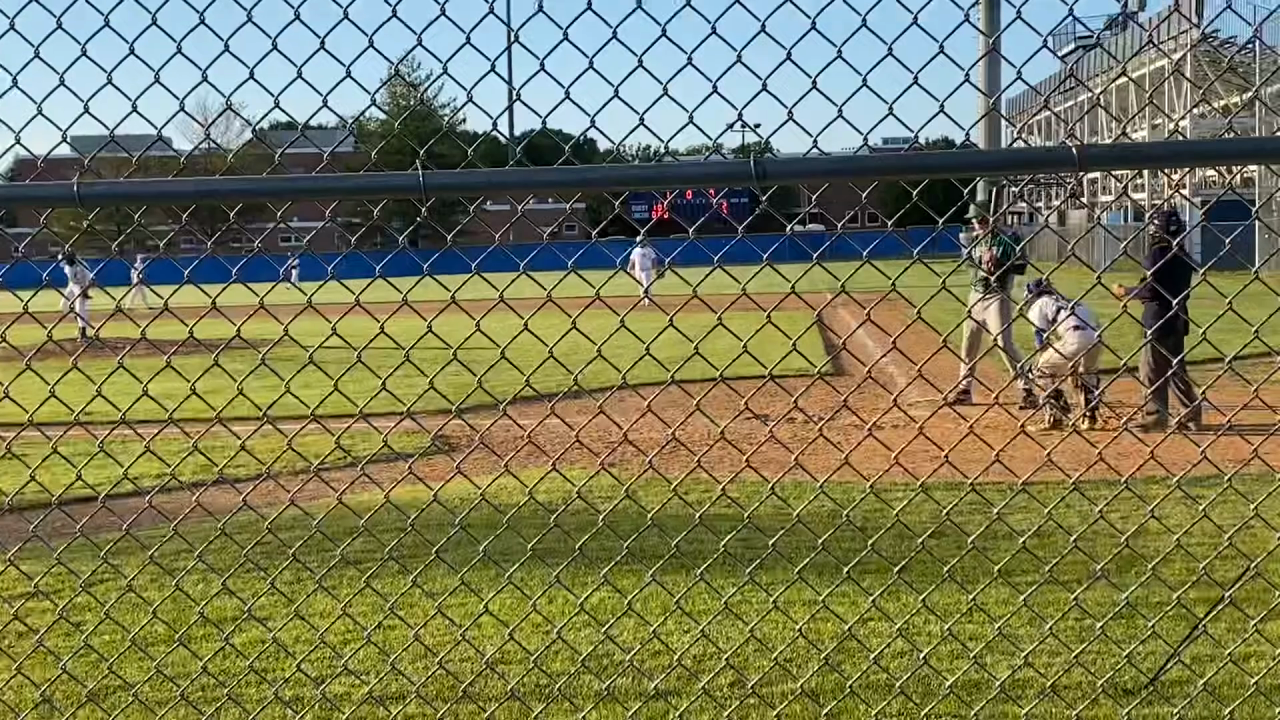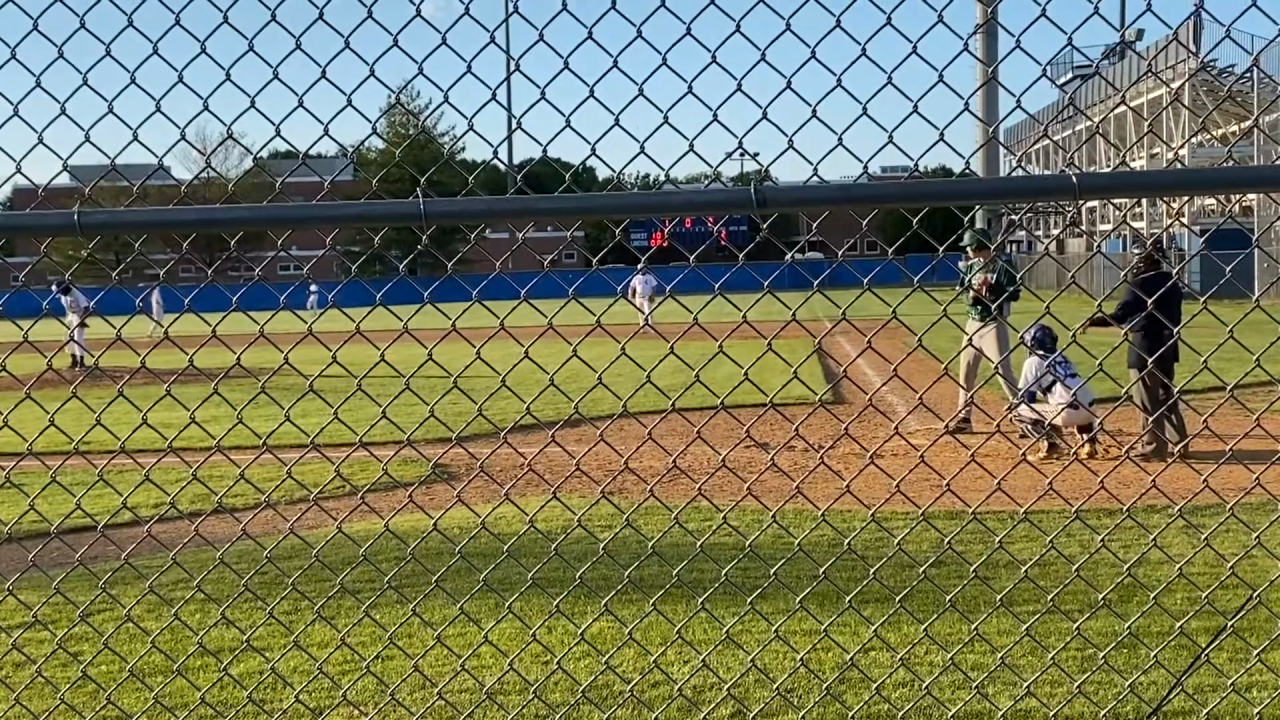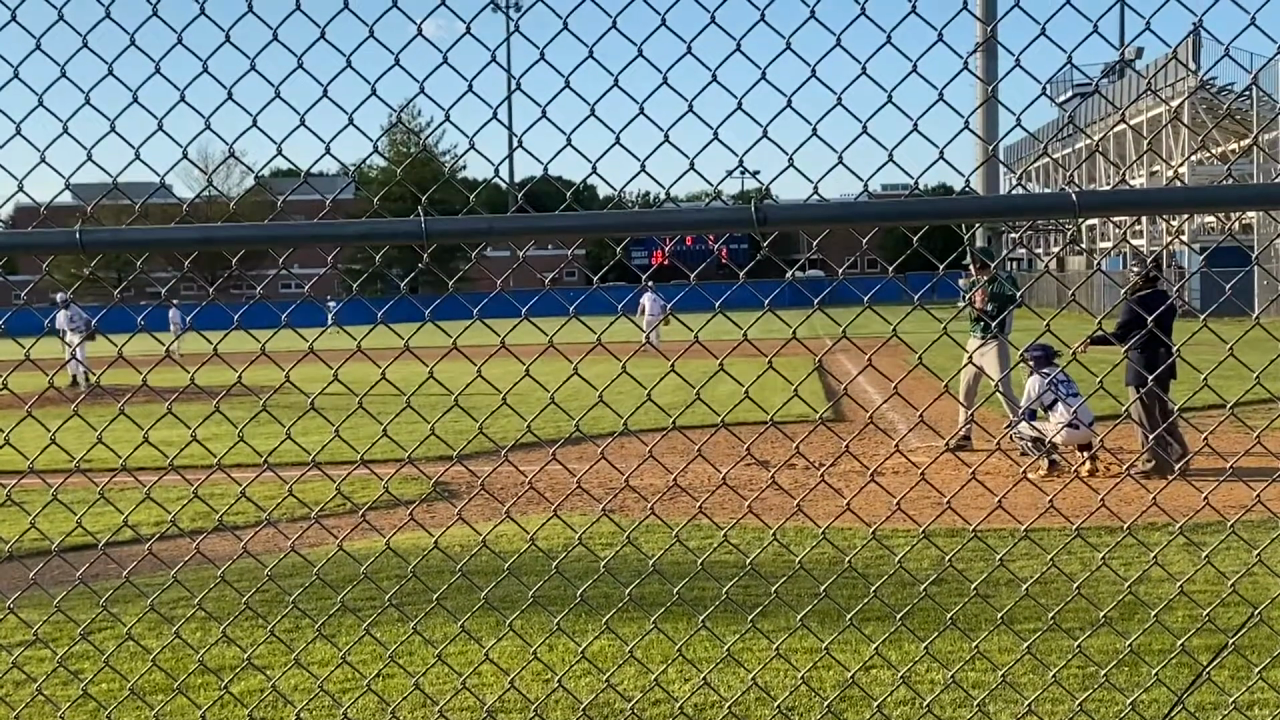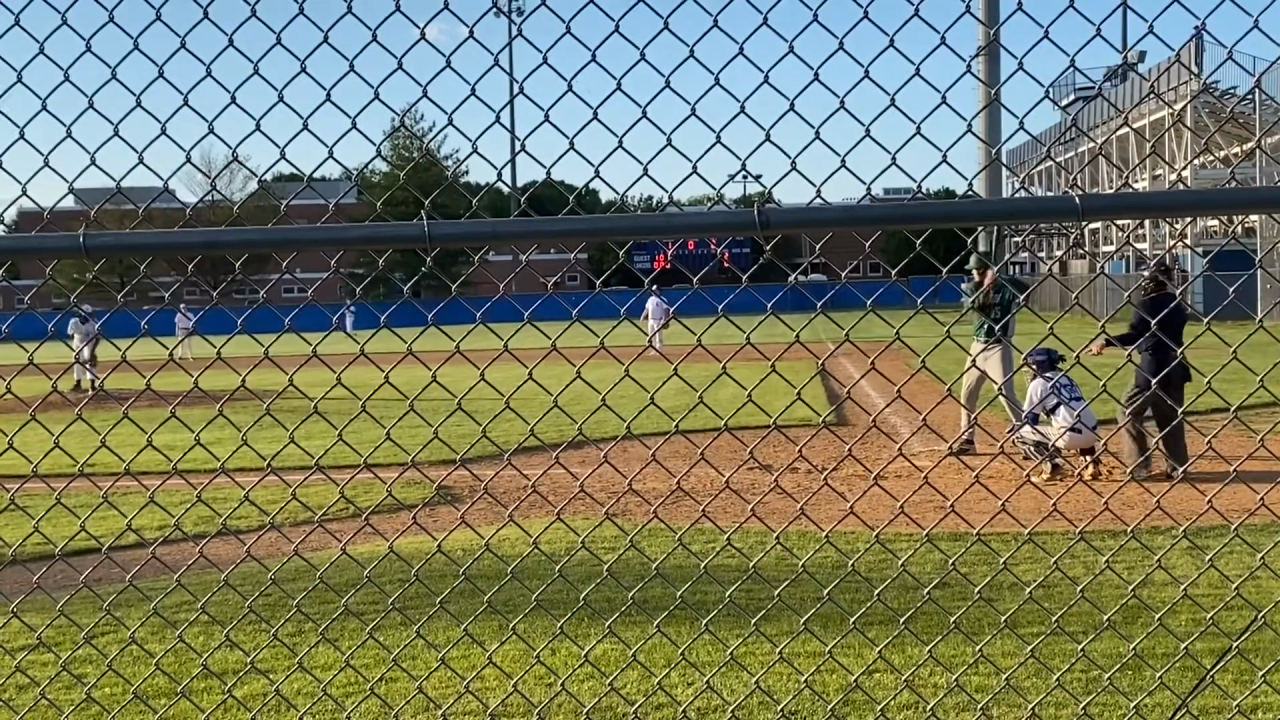
dt=0.7s
person 1, frame 1
left shoulder: (1157, 253)
right shoulder: (1182, 254)
left elbow: (1151, 289)
right elbow: (1177, 287)
left wrist: (1126, 291)
right wrist: (1134, 292)
left hip: (1158, 317)
right hip: (1177, 316)
left knee: (1152, 371)
right knee: (1176, 369)
left ankle: (1154, 418)
right ankle: (1192, 415)
person 1, frame 2
left shoulder: (1139, 284)
right shoulder: (1171, 282)
left elbow: (1120, 316)
right elbow: (1176, 318)
left wrist: (1091, 321)
left hip: (1145, 346)
right hip: (1167, 345)
left knee: (1147, 400)
right knee: (1167, 396)
left ankle: (1153, 447)
right ankle: (1177, 443)
person 1, frame 3
left shoulder: (1134, 303)
right shoulder: (1167, 300)
left elbow: (1120, 335)
left wrist: (1091, 340)
left hip: (1142, 361)
right hip: (1164, 360)
left knee: (1145, 416)
right knee: (1163, 411)
left ankle: (1154, 465)
right ankle: (1177, 457)
person 1, frame 4
left shoulder: (1146, 304)
right shoulder: (1177, 304)
left elbow: (1134, 336)
left wrist: (1105, 341)
left hip: (1153, 365)
right hip: (1175, 365)
left knee: (1129, 413)
right knee: (1172, 417)
left ankle: (1138, 467)
right ankle: (1177, 467)
person 2, frame 1
left shoulder: (1009, 238)
right shoulder: (976, 238)
left elbow: (1021, 267)
right elbow: (970, 267)
left wrist: (998, 262)
right wrist: (983, 270)
left hip: (997, 297)
right hip: (976, 295)
left knee: (1004, 344)
right knee: (969, 342)
left ankle: (1028, 390)
right ankle: (964, 389)
person 2, frame 2
left shoulder: (1002, 265)
right shoulder: (970, 266)
left elbow: (1014, 294)
right elbow: (967, 299)
left wrist: (990, 286)
right wrist: (974, 291)
left hip: (994, 325)
right hip: (973, 323)
left knee: (1003, 371)
right knee: (966, 371)
right ankle: (963, 417)
person 2, frame 3
left shoulder: (1004, 280)
right shoulder: (971, 284)
left elbow: (1016, 300)
right elbow: (970, 316)
left wrist: (990, 295)
right wrist: (977, 307)
left hip: (995, 343)
right hip: (974, 341)
left knee: (1003, 389)
right knee: (966, 389)
right ankle: (964, 435)
person 2, frame 4
left shoulder: (1007, 286)
right shoulder: (973, 287)
left elbow: (1026, 291)
right elbow: (970, 304)
left wrist: (1001, 280)
right wrist: (986, 288)
left hip: (998, 347)
right hip: (978, 346)
left knee: (1006, 393)
right knee: (967, 393)
right ankle: (966, 439)
